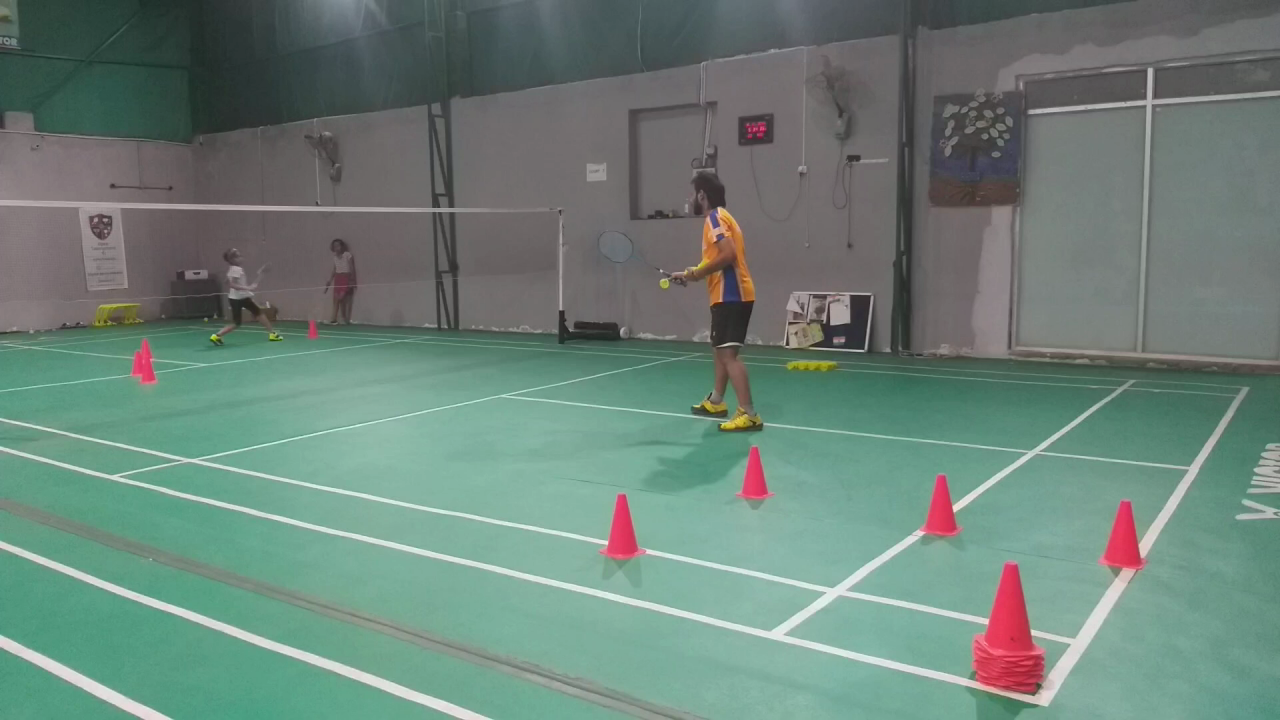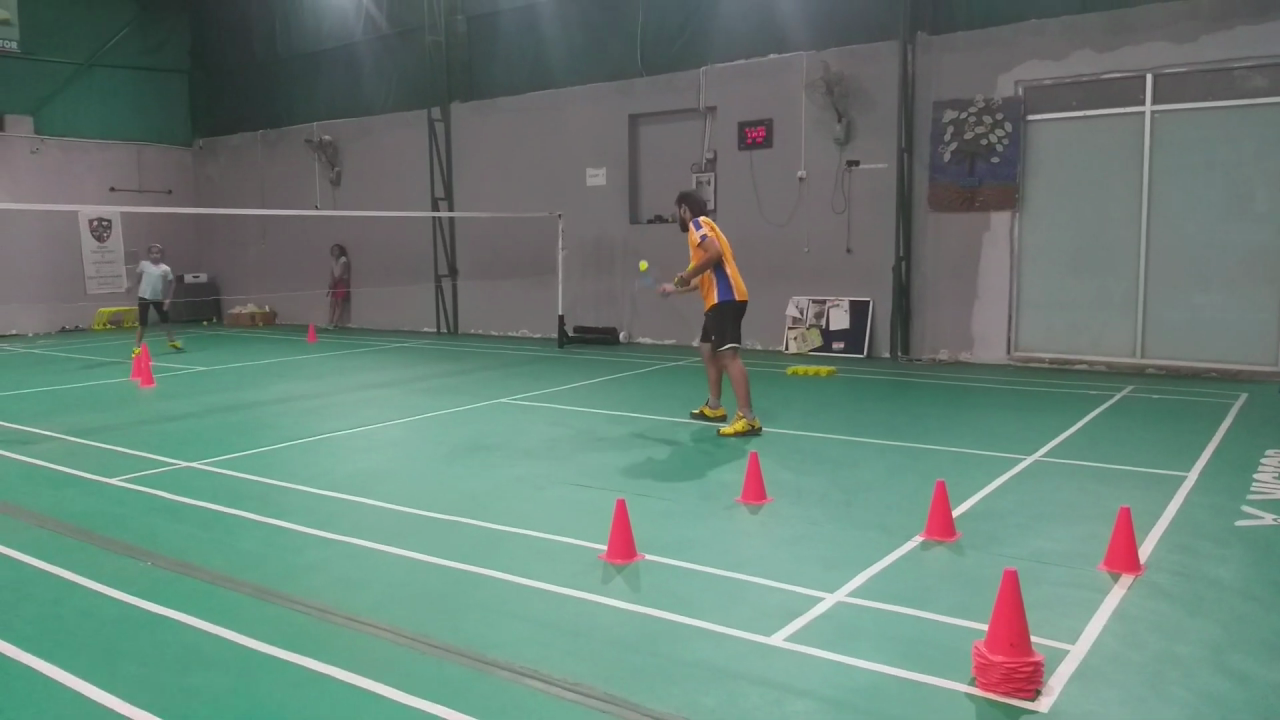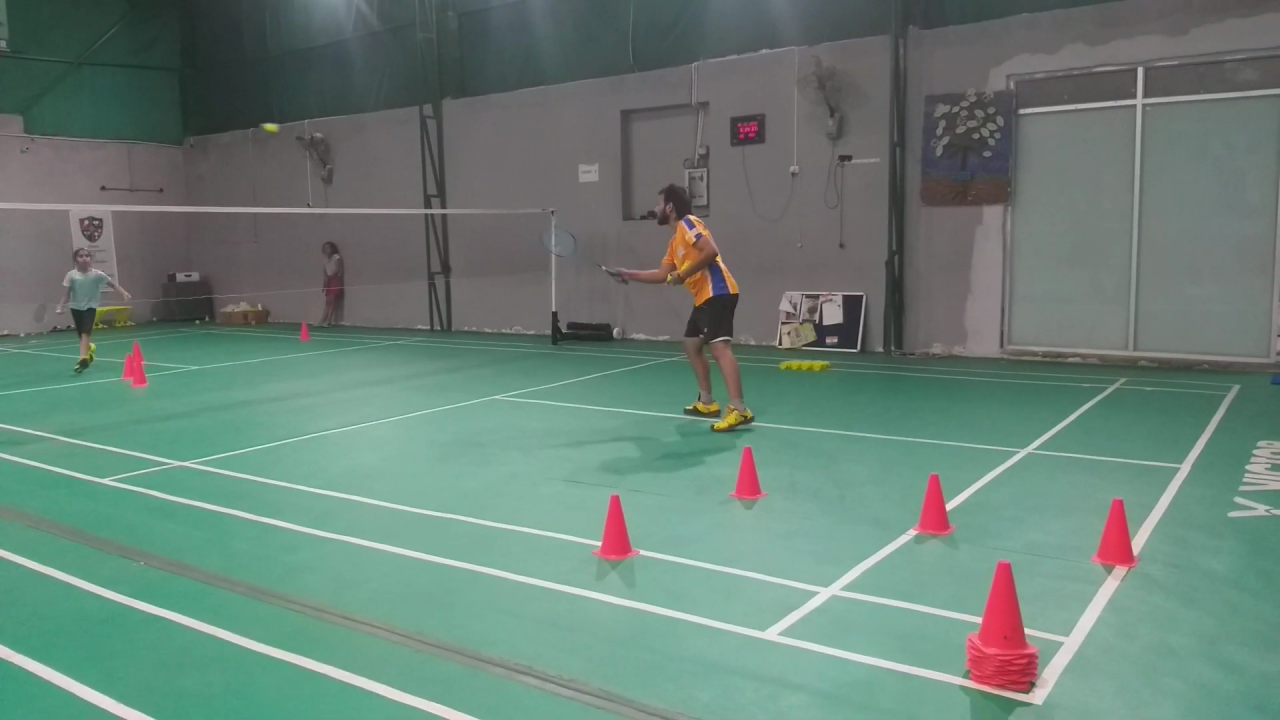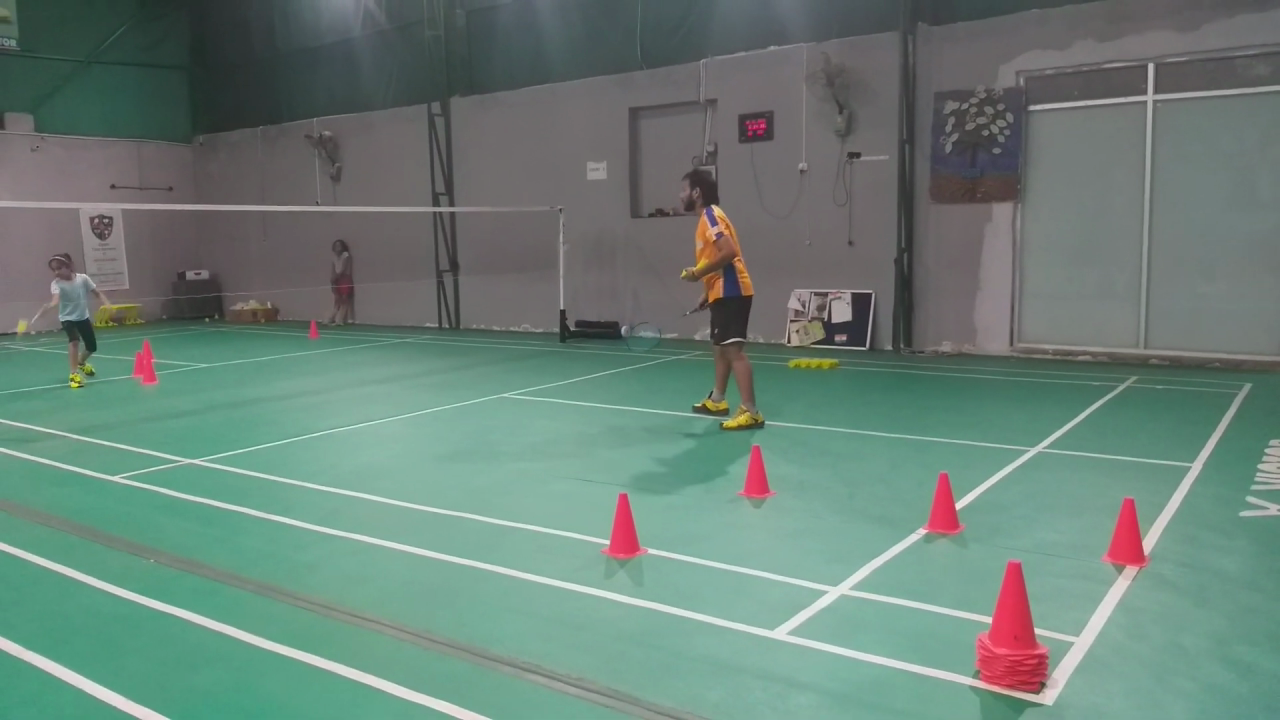
dt=0.7s
person 1, frame 1
left shoulder: (715, 218)
right shoulder: (719, 218)
left elbow: (728, 255)
left wrist: (698, 272)
right wrist: (690, 274)
left hip: (730, 297)
right hip: (728, 296)
left knee: (729, 354)
right knee: (720, 351)
left ankle: (749, 415)
right ankle: (715, 402)
person 1, frame 2
left shoulder: (697, 224)
right shoulder: (702, 228)
left elbow: (715, 253)
right elbow: (703, 279)
left wrist: (687, 275)
right wrist: (675, 287)
left hip: (725, 299)
right hip: (719, 300)
left knee: (729, 356)
right knee: (708, 351)
left ankle: (747, 418)
right ankle: (714, 407)
person 1, frame 3
left shoulder: (688, 223)
right shoulder: (676, 238)
left elbow: (711, 252)
right elbow: (662, 274)
left wrist: (683, 274)
right wrist: (630, 273)
left hip: (717, 293)
right hip: (704, 297)
left knee: (720, 348)
right knee: (692, 346)
left ankle: (739, 410)
right ankle: (707, 402)
person 1, frame 4
left shoulder: (711, 215)
right shoulder: (707, 218)
left elbow: (729, 253)
left wrist: (697, 273)
right wrist: (707, 293)
left hip: (731, 293)
right hip: (722, 293)
left knee: (733, 349)
right knee: (721, 348)
left ankle: (751, 412)
right ankle: (717, 401)
